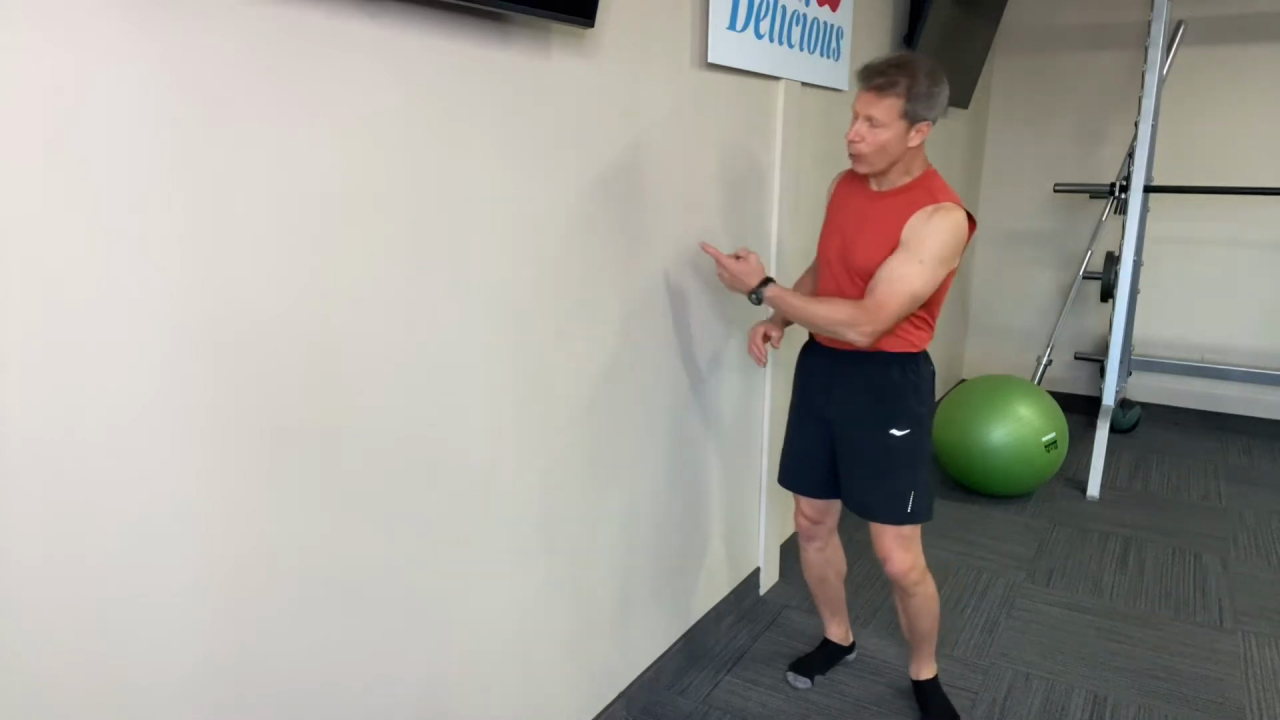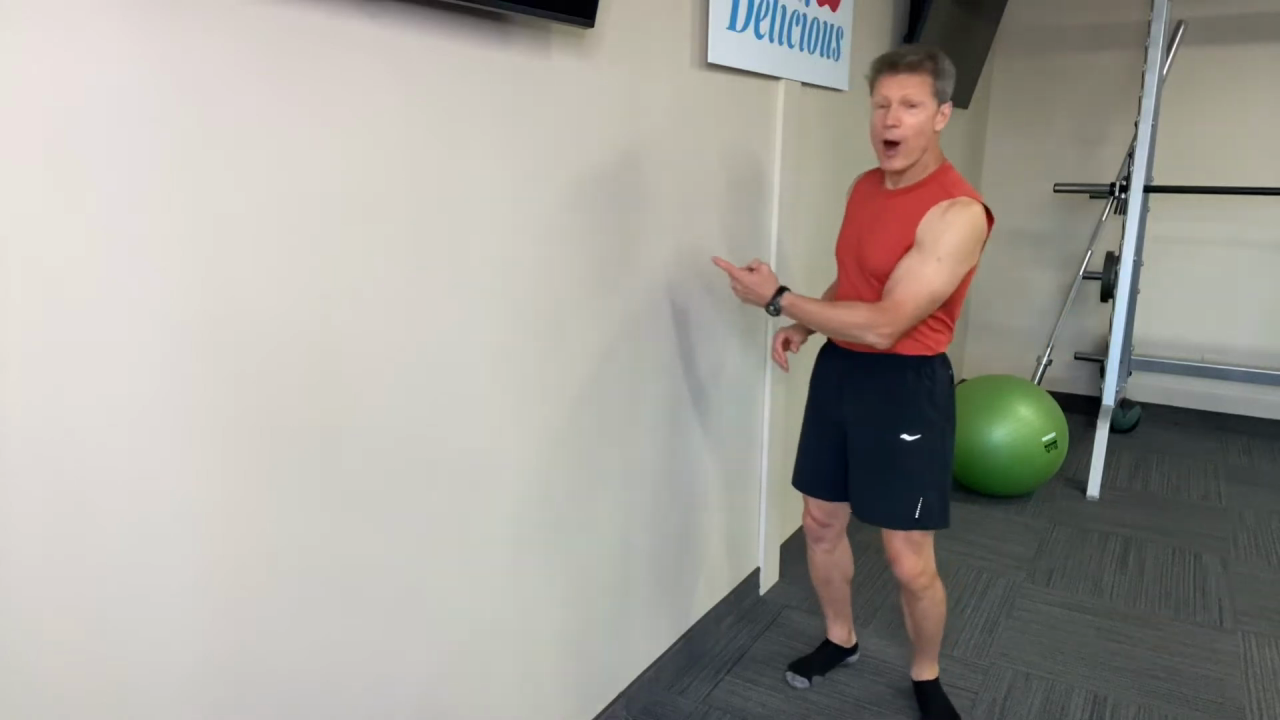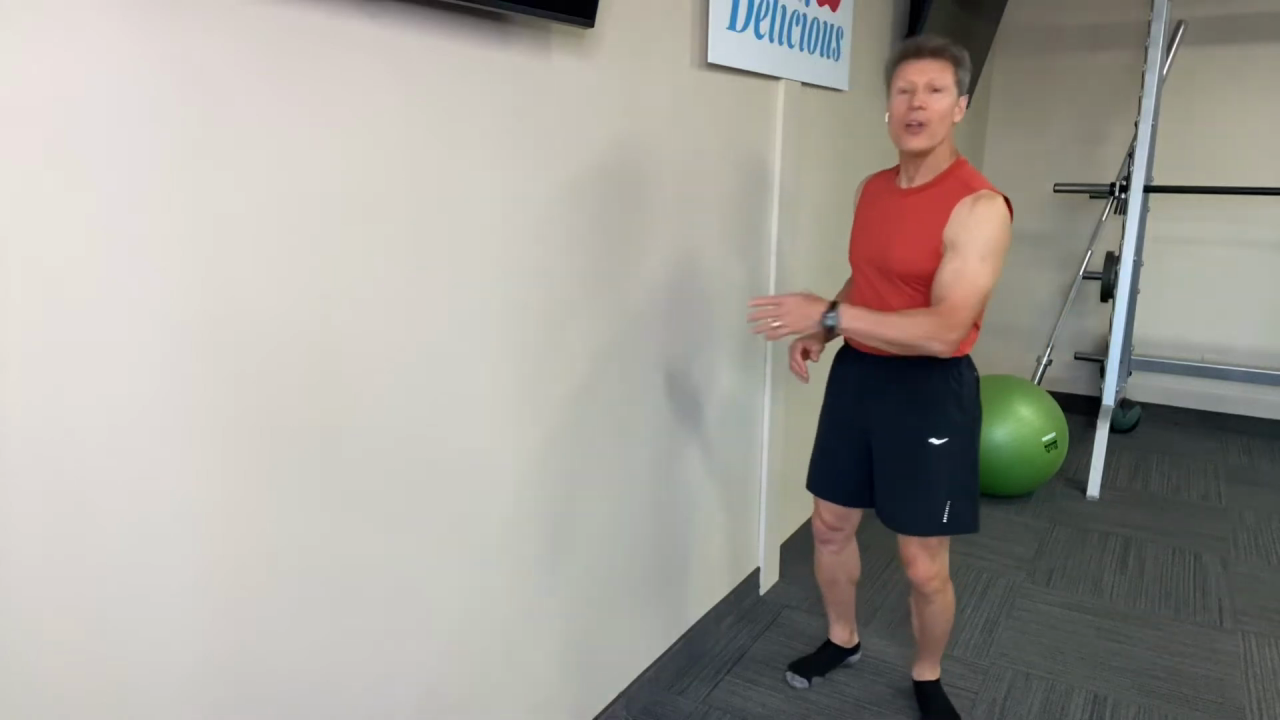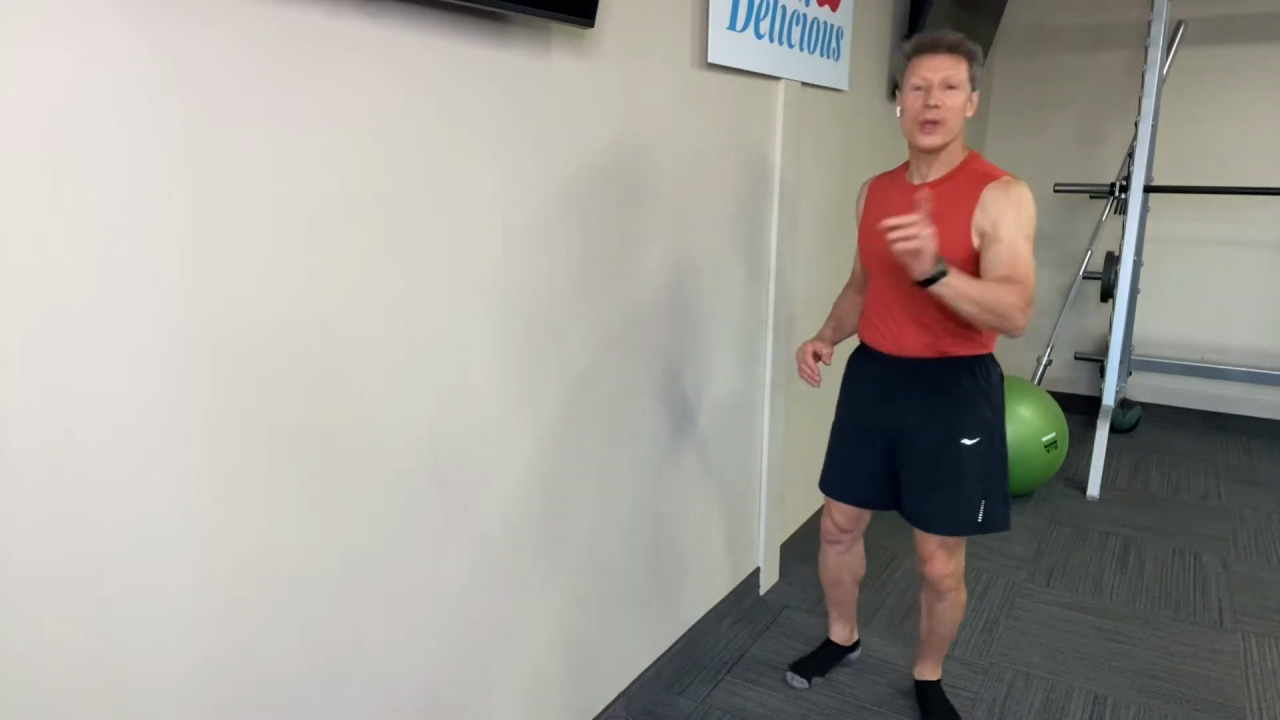
dt=0.2s
person 1, frame 1
left shoulder: (940, 218)
right shoulder: (845, 185)
left elbow: (864, 322)
left wrist: (761, 288)
right wrist: (780, 319)
left hip: (887, 385)
right hip: (821, 369)
left knee: (900, 560)
right knee: (812, 522)
right ankle: (838, 637)
person 1, frame 2
left shoulder: (956, 213)
right shoulder: (864, 187)
left elbow: (883, 324)
left wrist: (779, 298)
right wrist: (801, 326)
left hip: (905, 388)
right hip: (838, 373)
left knee: (909, 562)
right knee: (820, 524)
right ankle: (841, 638)
person 1, frame 3
left shoulder: (979, 207)
right shoulder: (873, 188)
left elbow: (942, 331)
left wrist: (823, 315)
right wrist: (816, 335)
left hip: (929, 392)
right hip: (857, 379)
left knee: (924, 566)
right knee: (831, 525)
right ankle: (843, 639)
person 1, frame 4
left shoulder: (1000, 196)
right shoulder: (875, 192)
left elbow: (1014, 314)
left wrist: (934, 267)
right wrist: (827, 336)
left hip: (954, 392)
right hip: (872, 379)
left knee: (940, 564)
right knee: (838, 526)
right ankle: (842, 636)
